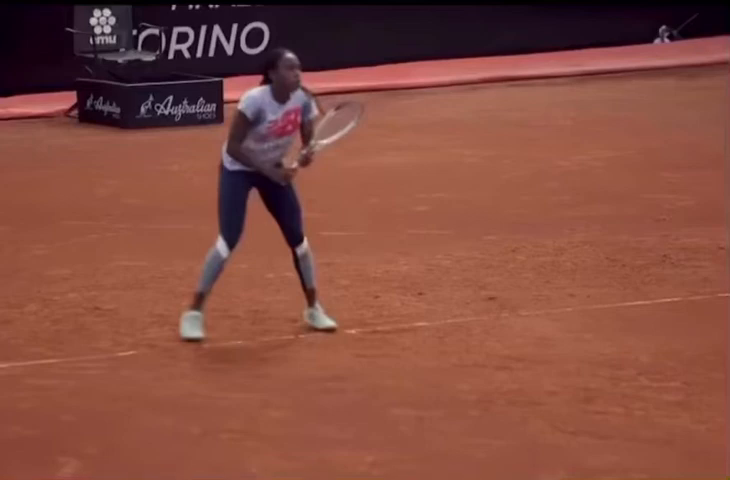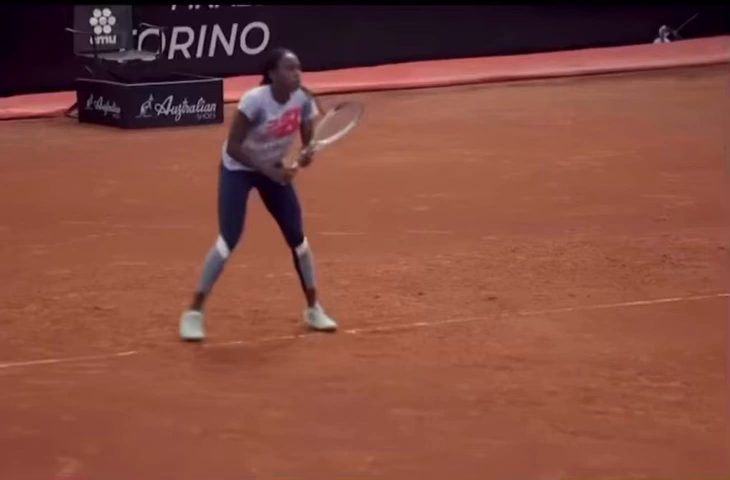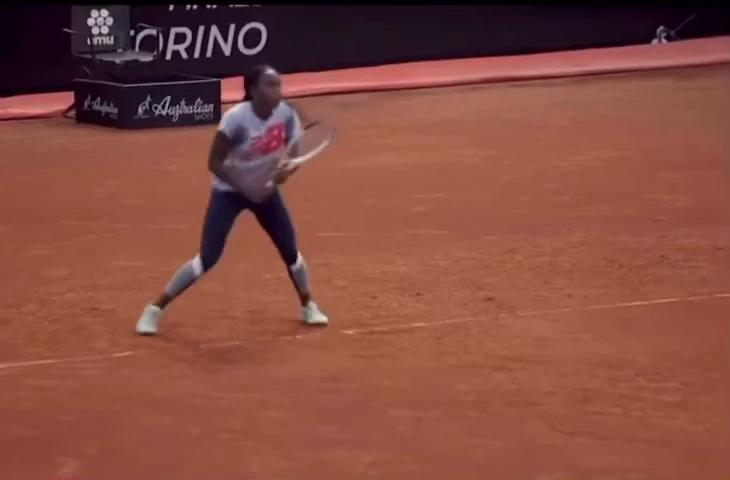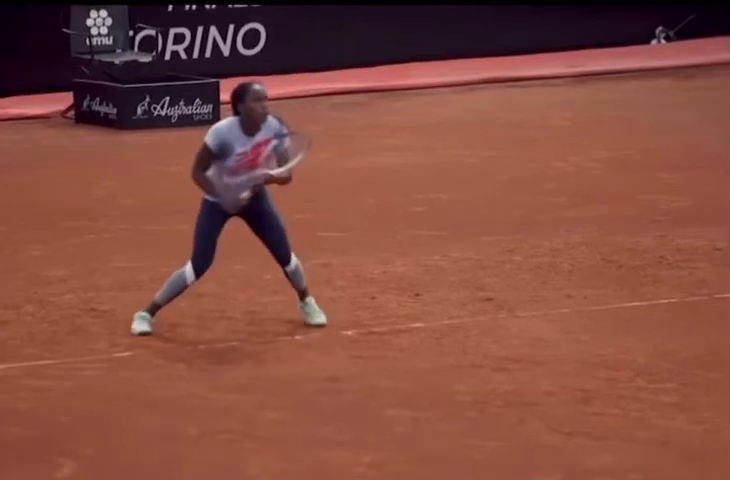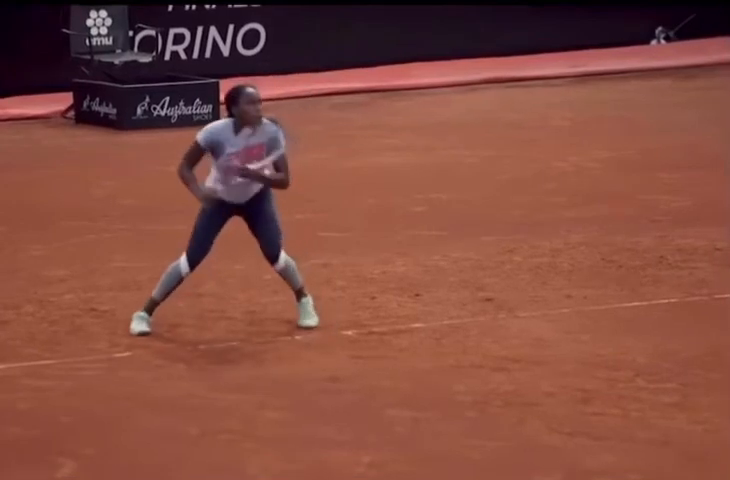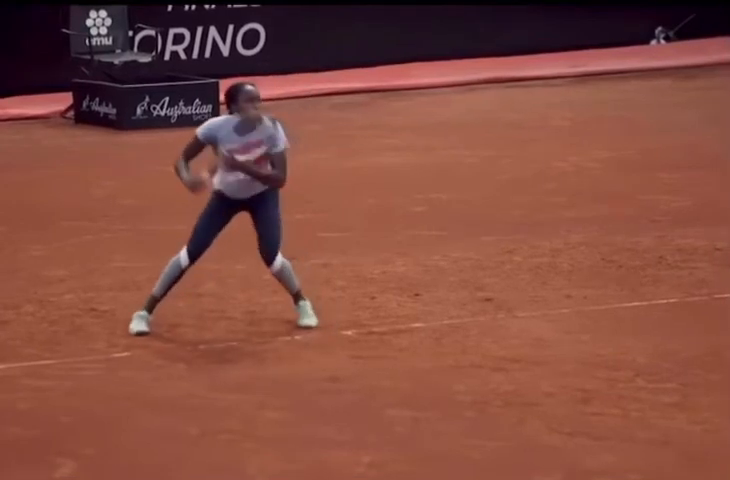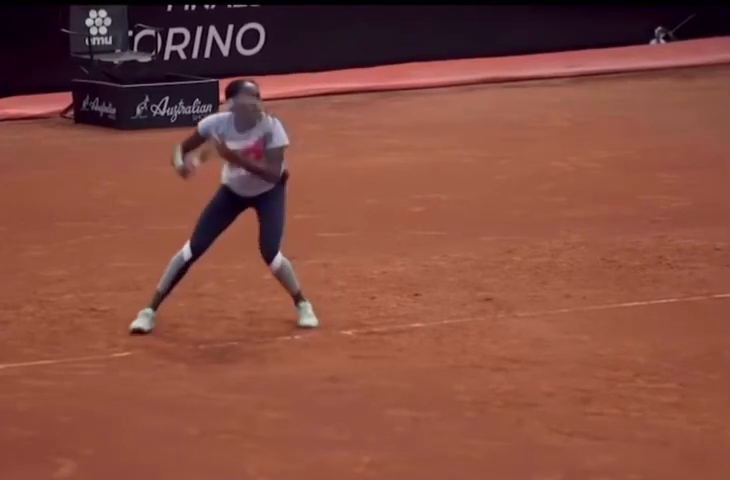
dt=0.5s
person 1, frame 1
left shoulder: (303, 100)
right shoulder: (255, 100)
left elbow: (309, 141)
right elbow: (233, 147)
left wrist: (307, 156)
right wrist: (269, 171)
left hip: (274, 169)
right hip: (239, 170)
left knee: (298, 238)
right knee: (228, 240)
left ankle: (313, 308)
right ankle: (194, 312)
person 1, frame 2
left shoulder: (303, 100)
right shoulder: (255, 100)
left elbow: (309, 141)
right elbow: (233, 147)
left wrist: (307, 155)
right wrist: (269, 171)
left hip: (274, 169)
right hip: (238, 170)
left knee: (297, 238)
right knee: (228, 240)
left ankle: (313, 308)
right ankle: (194, 312)
person 1, frame 3
left shoulder: (287, 114)
right shoulder: (236, 118)
right elbow: (214, 163)
left wrist: (285, 172)
right wrist: (246, 189)
left hip: (265, 188)
right hip: (228, 190)
left knee: (290, 253)
right knee: (207, 259)
left ankle: (308, 306)
right ankle: (155, 309)
person 1, frame 4
left shoulder: (275, 128)
right shoulder: (222, 132)
left elbow: (286, 174)
right elbow: (198, 173)
left wrist: (271, 178)
right wrist: (224, 197)
left hip: (254, 196)
right hip: (218, 201)
left knee: (284, 254)
right knee: (199, 265)
left ankle: (307, 302)
right ankle: (147, 313)
person 1, frame 5
left shoulder: (271, 132)
right shoulder: (215, 132)
left elbow: (284, 180)
right elbow: (184, 167)
left wrist: (255, 174)
right wrist: (197, 190)
left hip: (256, 197)
right hip: (219, 198)
left knee: (274, 253)
right knee: (191, 258)
left ankle: (303, 301)
right ankle: (145, 313)
person 1, frame 6
left shoulder: (271, 129)
right shoulder: (216, 127)
left elbow: (280, 179)
right elbow: (182, 159)
left wrist: (242, 166)
right wrist: (187, 178)
left hip: (262, 195)
right hip: (225, 195)
left knee: (270, 255)
right knee: (191, 252)
left ankle: (302, 304)
right ankle: (145, 312)
person 1, frame 7
left shoulder: (271, 126)
right shoulder: (217, 123)
left elbow: (274, 174)
right elbow: (182, 149)
left wrist: (234, 156)
right wrist: (182, 163)
left hip: (269, 192)
right hip: (232, 190)
left knee: (270, 253)
right knee: (193, 248)
left ankle: (302, 304)
right ankle: (150, 311)
